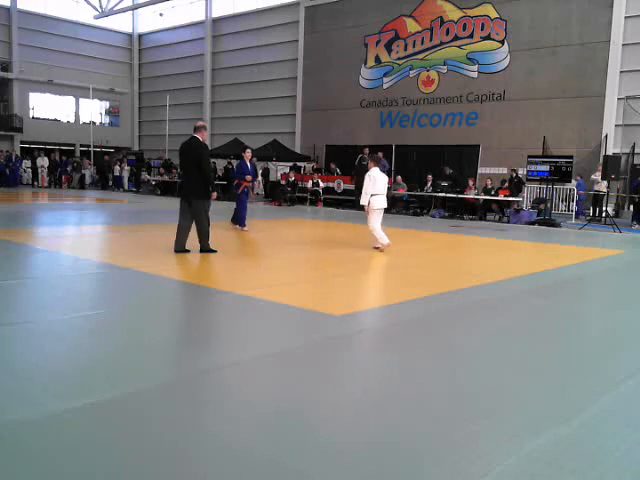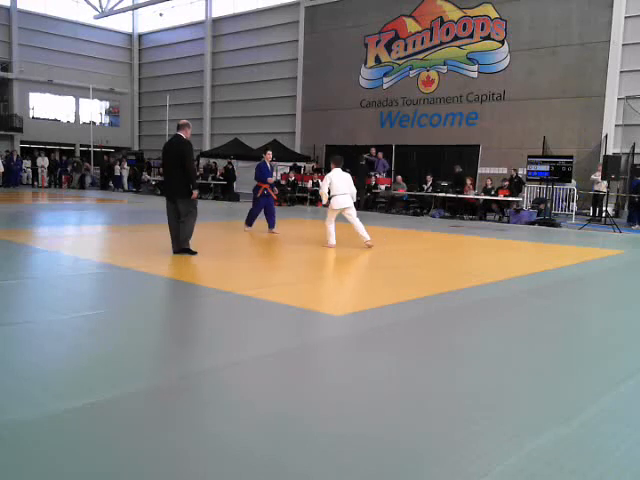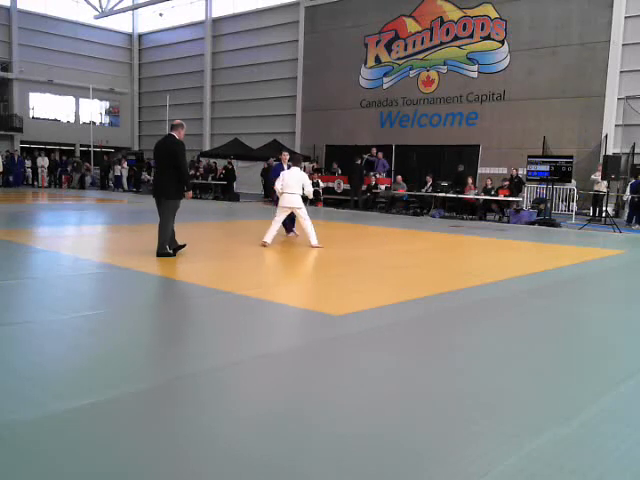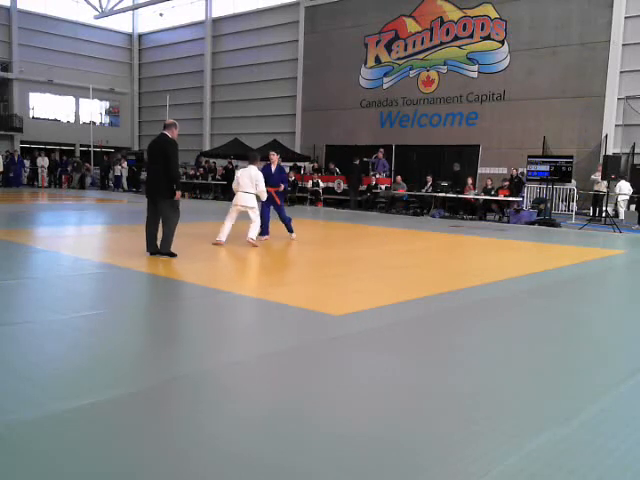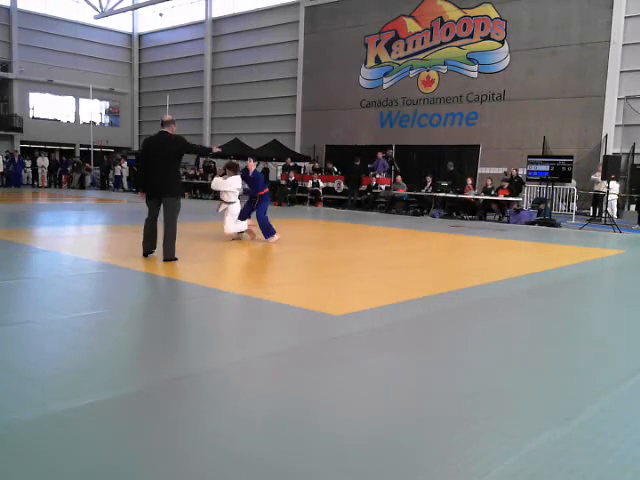
dt=0.5s
person 1, frame 1
left shoulder: (183, 145)
right shoulder: (202, 147)
left elbow: (183, 166)
right elbow: (208, 170)
right wrist: (213, 189)
left hip: (186, 188)
right hip: (199, 189)
left knee: (185, 218)
right knee: (202, 219)
left ankle: (179, 246)
right ankle: (204, 246)
person 1, frame 2
left shoulder: (167, 144)
right shoulder: (185, 144)
left elbow: (164, 166)
right elbow: (190, 168)
right wrist: (194, 187)
left hip: (169, 187)
right hip: (183, 188)
left knee: (174, 218)
right knee: (190, 215)
left ankle: (177, 246)
right ankle: (184, 245)
person 1, frame 3
left shoulder: (159, 143)
right shoulder: (178, 144)
left elbow: (158, 165)
right elbow: (182, 168)
right wrist: (188, 188)
left hip: (159, 186)
right hip: (171, 188)
left knee: (166, 217)
right knee: (168, 218)
left ankle: (173, 245)
right ankle: (162, 249)
person 1, frame 4
left shoulder: (152, 143)
right shoulder: (170, 143)
right elbow: (173, 167)
right wrist: (177, 187)
left hip: (152, 186)
right hip: (165, 187)
left knee: (153, 217)
right knee: (172, 216)
left ankle: (152, 248)
right ankle: (165, 248)
person 1, frame 5
left shoulder: (148, 142)
right shoulder: (176, 141)
left elbow: (142, 166)
right elbow: (195, 149)
left wrist: (143, 187)
right wrist: (211, 150)
left hip: (152, 187)
right hip: (171, 187)
left knee: (151, 218)
right knee: (170, 221)
left ankle: (147, 248)
right ankle: (169, 254)
